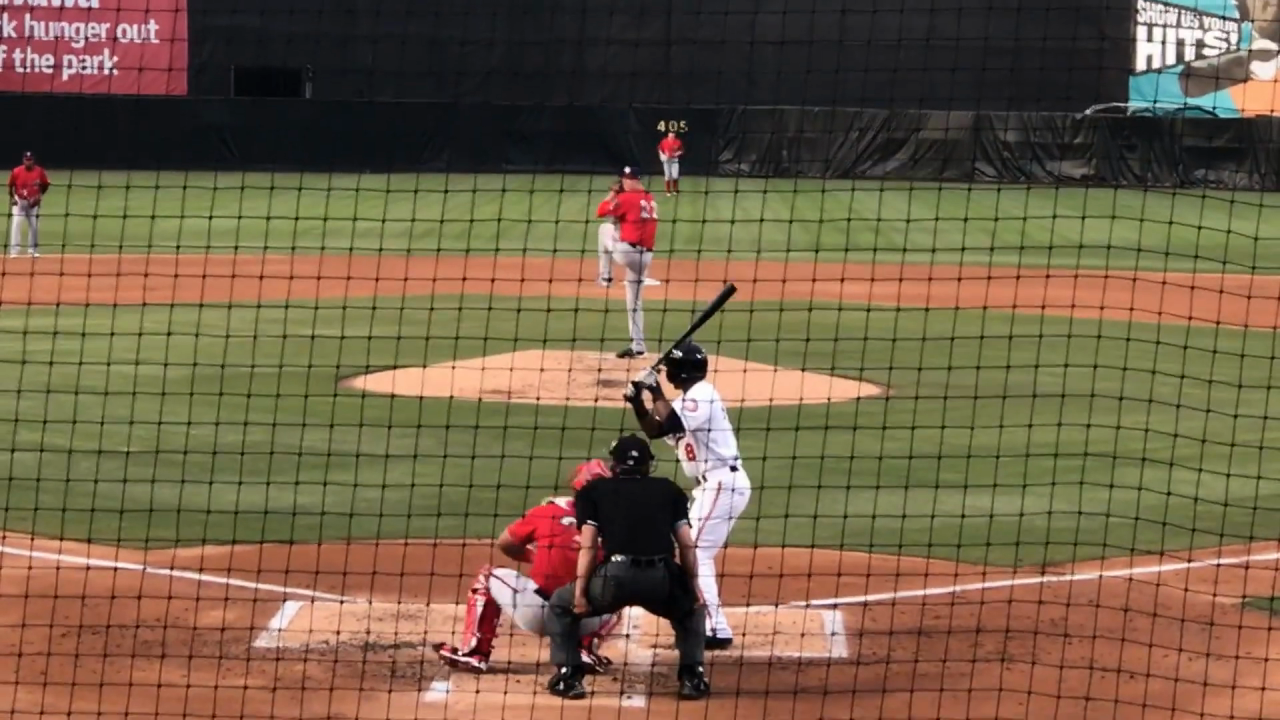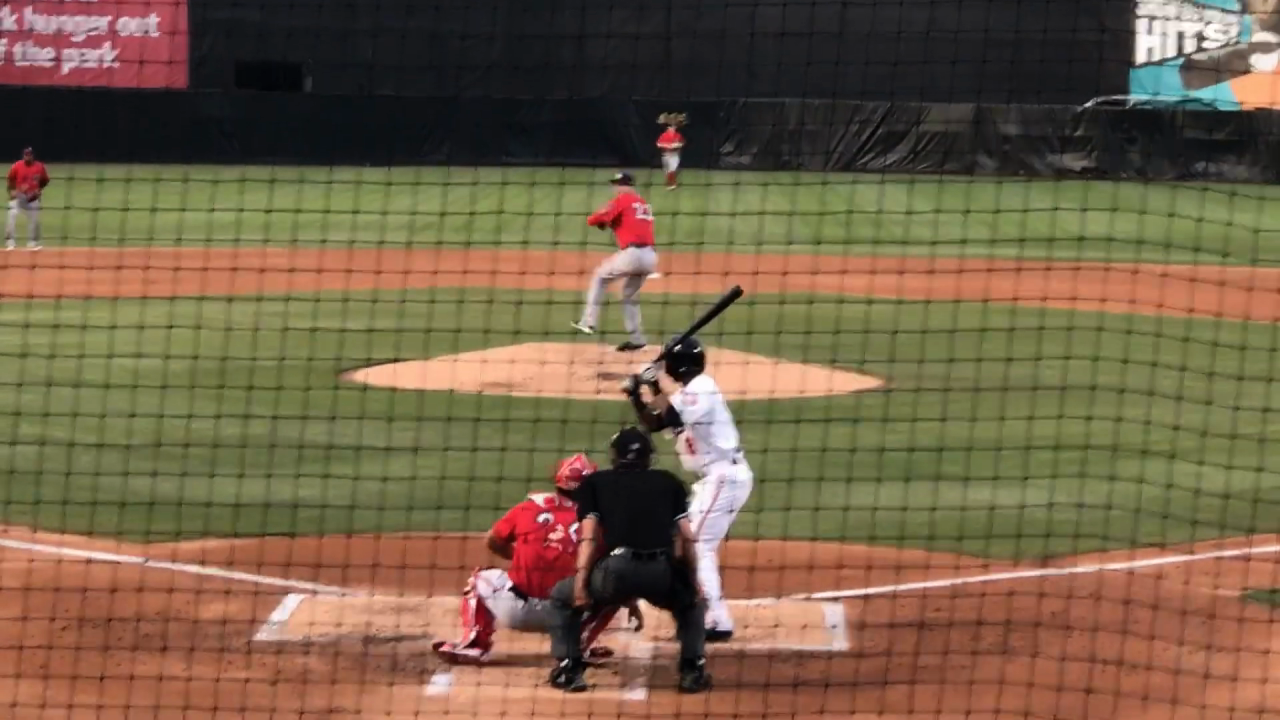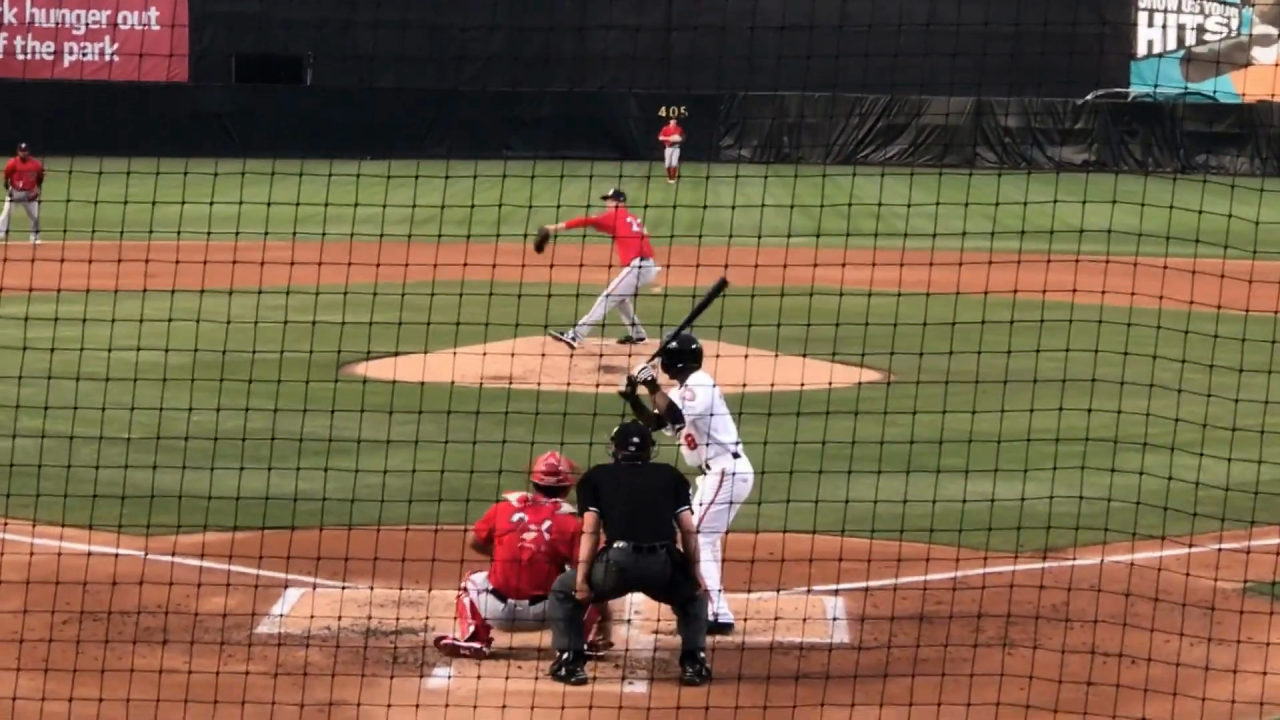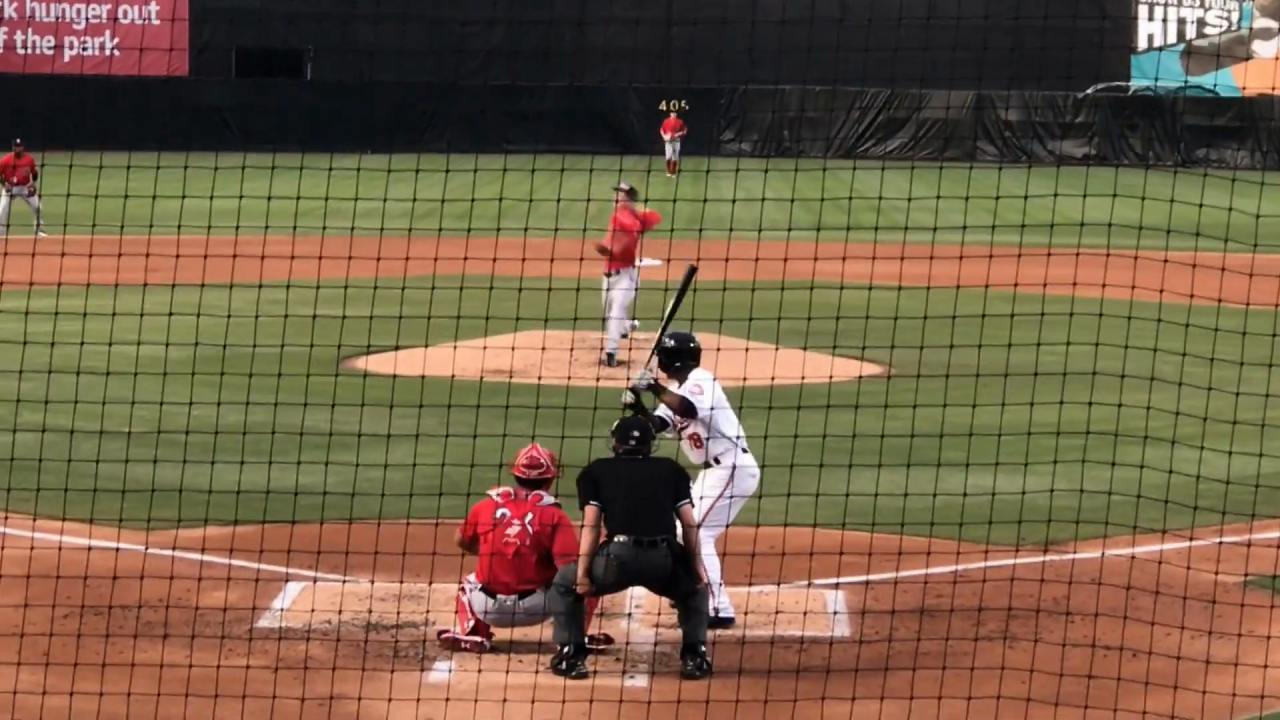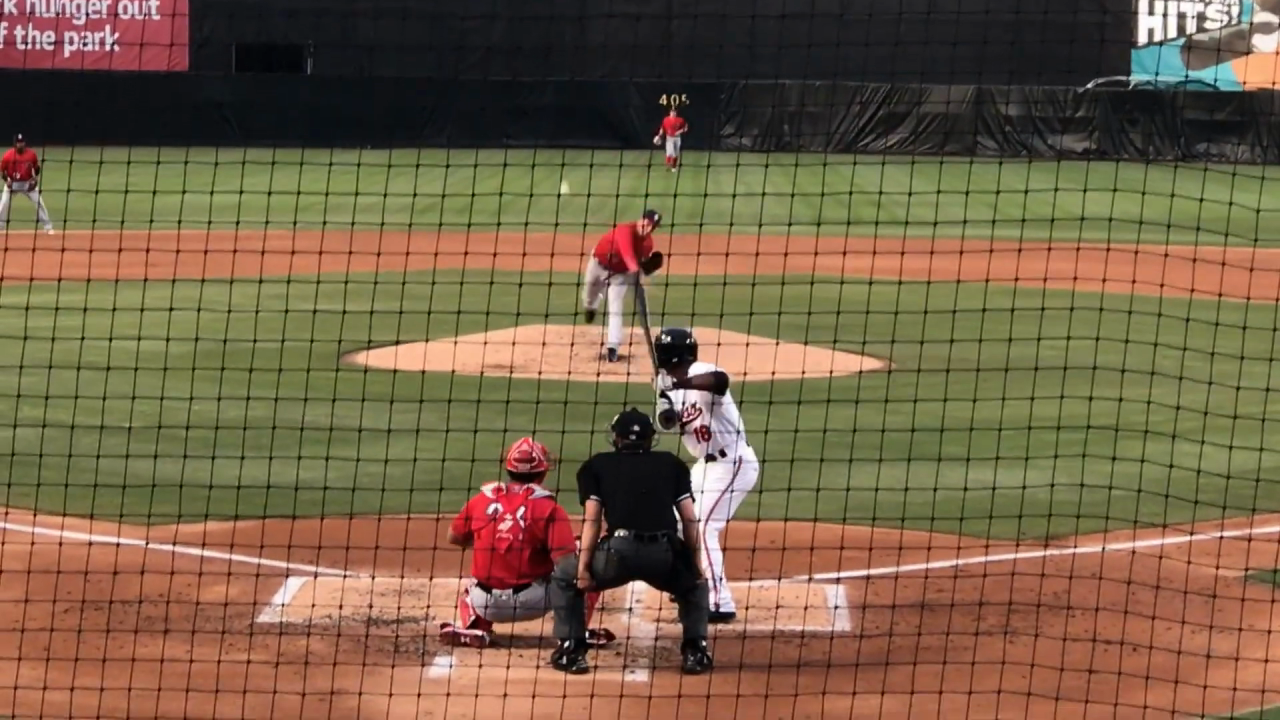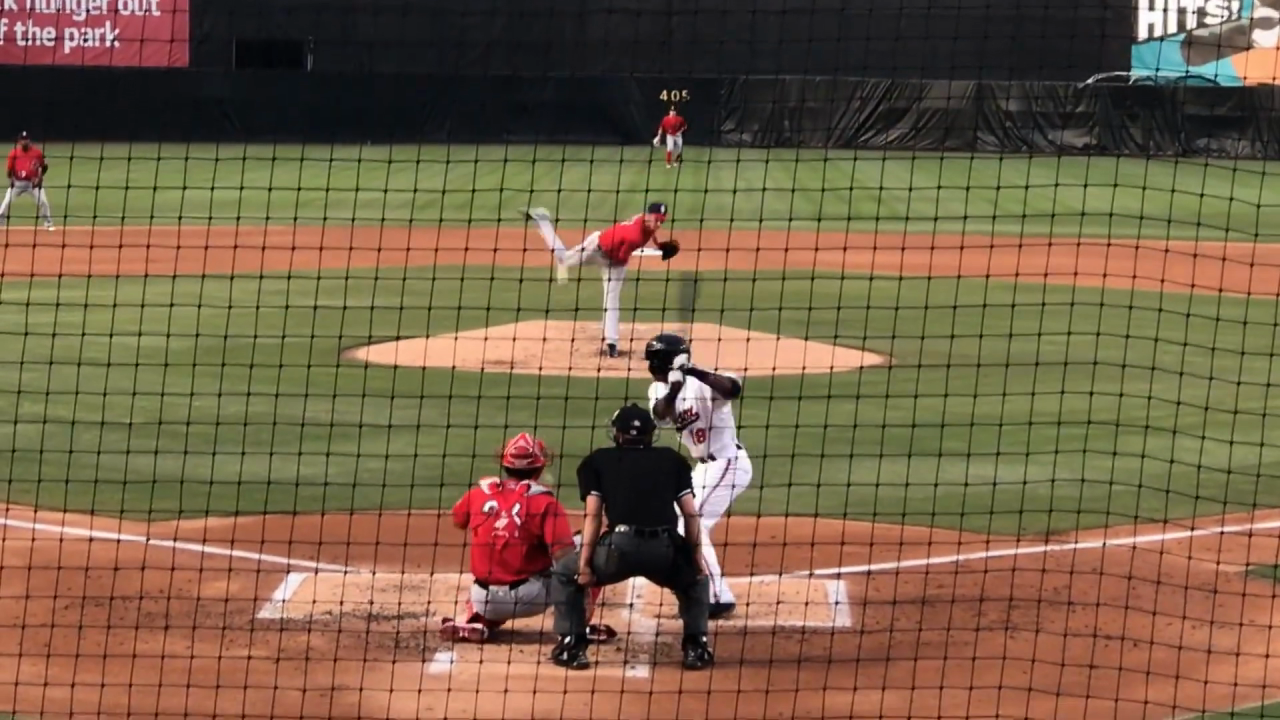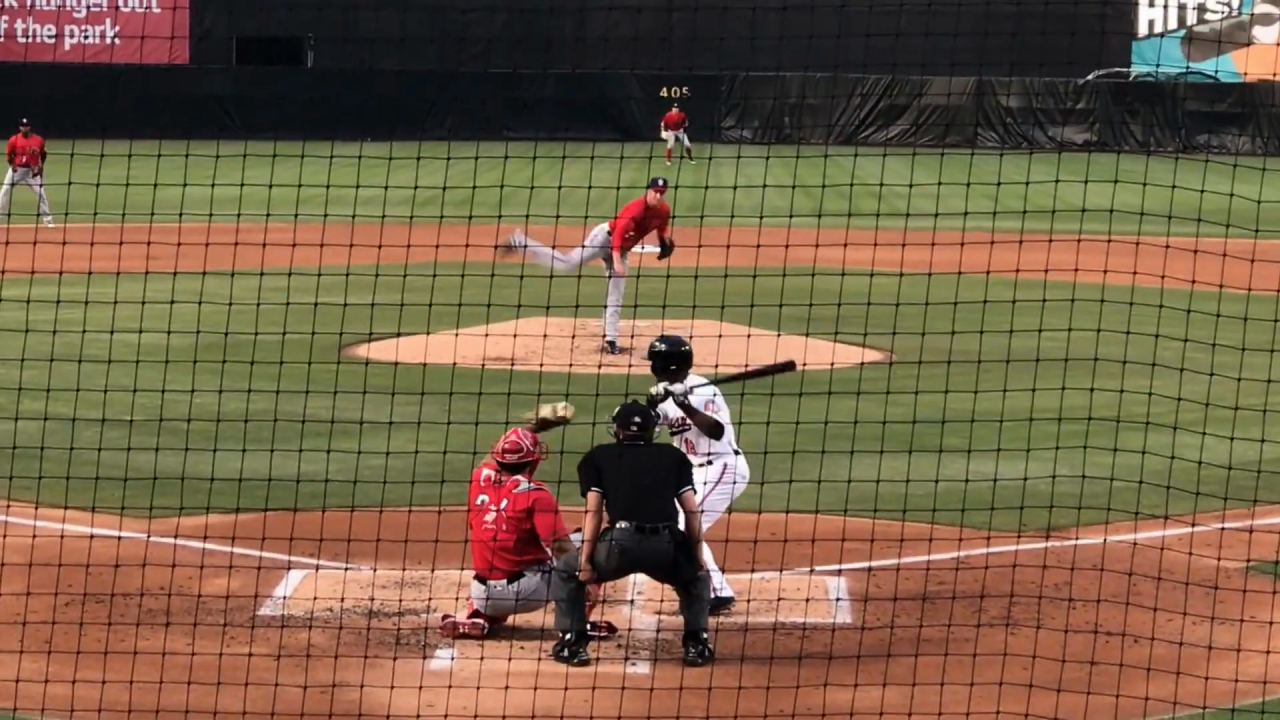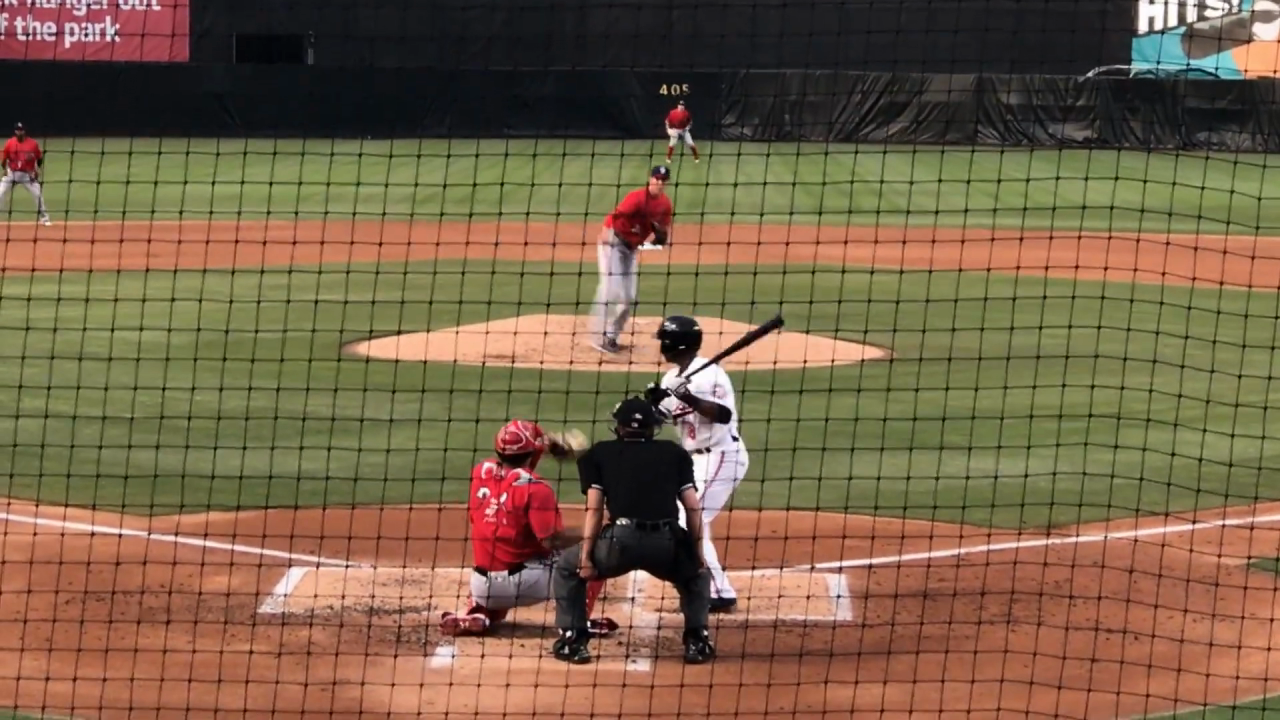
dt=0.2s
person 1, frame 1
left shoulder: (702, 395)
right shoulder: (688, 398)
left elbow: (671, 424)
right elbow: (655, 430)
left wrist: (655, 391)
right wrist: (637, 401)
left hip: (723, 484)
right hip: (714, 484)
left knee: (696, 554)
right knee: (695, 551)
left ankle: (717, 630)
right ankle: (706, 618)
person 1, frame 2
left shoulder: (701, 388)
right shoulder: (686, 392)
left elbow: (671, 418)
right elbow: (654, 423)
left wrist: (654, 386)
right wrist: (636, 395)
left hip: (724, 477)
right hip: (715, 478)
left knee: (696, 547)
right knee: (700, 544)
left ankle: (718, 622)
right ankle: (710, 612)
person 1, frame 3
left shoulder: (700, 384)
right shoulder: (681, 390)
left elbow: (674, 416)
right elbow: (654, 422)
left wrist: (652, 385)
right wrist: (633, 396)
left hip: (728, 472)
right hip: (717, 473)
left knee: (697, 539)
right knee: (702, 537)
left ankle: (718, 616)
right ankle: (706, 602)
person 1, frame 4
left shoulder: (700, 379)
right shoulder: (671, 391)
left elbow: (688, 410)
right elbow: (658, 425)
left wrist: (653, 388)
right wrist: (638, 406)
left hip: (733, 469)
right hip: (713, 469)
left knee: (698, 534)
left ankle: (719, 610)
person 1, frame 5
left shoulder: (703, 374)
right shoulder: (667, 386)
left elbow: (720, 384)
right elbow: (667, 422)
left wrist: (682, 381)
right wrist: (667, 402)
left hip: (734, 462)
right hip: (706, 463)
left knee: (702, 529)
left ankle: (720, 604)
person 1, frame 6
left shoulder: (701, 381)
right shoulder: (659, 388)
left elbow: (734, 389)
right elbow: (661, 414)
left wrist: (696, 371)
right wrist: (673, 386)
left hip: (728, 465)
right hip: (704, 466)
left ankle: (718, 597)
person 1, frame 7
left shoulder: (703, 389)
right shoulder: (664, 390)
left elbow: (717, 431)
left wrist: (686, 406)
right wrist: (655, 400)
left hip: (725, 468)
right hip: (702, 471)
left ankle: (718, 592)
person 1, frame 8
left shoulder: (710, 373)
right shoulder: (672, 377)
left elbow: (724, 414)
right elbow: (662, 414)
left wrist: (688, 398)
right wrist: (653, 399)
left hip: (723, 456)
right hip: (703, 458)
left ankle: (719, 592)
right ankle: (706, 577)
person 2, frame 1
left shoulder: (595, 489)
right shoulder: (668, 489)
left elbow: (589, 545)
right elbow: (686, 544)
left wrist: (580, 593)
right wrist: (692, 589)
left hip: (616, 576)
right hip: (660, 579)
left knee: (561, 603)
right knee: (691, 608)
left ankle: (569, 676)
right ankle: (692, 676)
person 2, frame 2
left shoulder: (596, 482)
right shoulder: (669, 482)
left elbow: (590, 538)
right elbow: (686, 537)
left wrist: (580, 586)
right wrist: (692, 583)
left hip: (617, 569)
right hip: (661, 572)
left knee: (562, 596)
right knee: (692, 602)
left ankle: (570, 669)
right ankle: (693, 669)
person 2, frame 3
left shoulder: (597, 476)
right shoulder: (670, 475)
left elbow: (591, 531)
right elbow: (688, 530)
left wrist: (581, 580)
right wrist: (694, 576)
left hip: (618, 562)
right hip: (663, 566)
left knee: (563, 589)
right knee: (694, 595)
left ankle: (571, 662)
right ankle: (694, 663)
person 2, frame 4
left shoulder: (597, 470)
right shoulder: (671, 469)
left elbow: (591, 525)
right elbow: (689, 524)
left wrist: (582, 573)
right wrist: (694, 570)
left hip: (619, 556)
right hip: (663, 559)
left knee: (564, 583)
right knee: (695, 589)
left ankle: (571, 655)
right ankle: (695, 656)
person 2, frame 5
left shoulder: (597, 465)
right shoulder: (672, 464)
left elbow: (592, 520)
right elbow: (689, 519)
left wrist: (583, 568)
right wrist: (694, 565)
left hip: (619, 551)
right hip: (664, 554)
left knee: (564, 578)
right knee: (695, 584)
left ankle: (572, 650)
right ankle: (695, 651)
person 2, frame 6
left shoulder: (598, 460)
right shoulder: (673, 459)
left elbow: (593, 515)
right elbow: (691, 514)
left wrist: (584, 565)
right wrist: (694, 560)
left hip: (620, 547)
right hip: (665, 550)
left knee: (565, 573)
right knee: (695, 580)
left ankle: (572, 646)
right ankle: (696, 646)
person 2, frame 7
left shoulder: (599, 456)
right shoulder: (673, 456)
left elbow: (594, 511)
right elbow: (692, 511)
left wrist: (585, 560)
right wrist: (695, 557)
left hip: (621, 543)
right hip: (666, 546)
left knee: (567, 570)
right knee: (696, 576)
left ankle: (573, 642)
right ankle: (697, 643)
person 2, frame 8
left shoulder: (599, 453)
right shoulder: (674, 452)
left elbow: (594, 508)
right elbow: (692, 508)
left wrist: (585, 557)
right wrist: (695, 555)
left hip: (621, 540)
right hip: (666, 543)
left knee: (567, 567)
right knee: (696, 573)
left ankle: (573, 640)
right ankle: (697, 640)
person 3, frame 1
left shoulder: (550, 511)
left elbow: (505, 544)
left hip: (534, 611)
right hip: (582, 619)
left knee: (489, 577)
left ankle: (474, 654)
right ankle: (585, 652)
person 3, frame 2
left shoulder: (528, 508)
left elbow: (492, 543)
right wrist: (633, 606)
left hip: (513, 609)
left knee: (480, 579)
left ankle: (474, 646)
person 3, frame 3
left shoulder: (504, 508)
right shoulder: (570, 524)
left elbow: (476, 542)
right wrist: (604, 616)
left hip: (497, 611)
right hip: (542, 613)
left knee: (472, 582)
left ankle: (472, 640)
person 3, frame 4
left shoulder: (487, 504)
right shoulder: (553, 515)
left elbow: (461, 541)
left hip: (487, 607)
right hip: (534, 606)
left knee: (469, 584)
left ankle: (473, 634)
person 3, frame 5
left shoulder: (481, 500)
right shoulder: (547, 507)
left elbow: (454, 537)
left hip: (486, 603)
right hip: (531, 602)
left knee: (474, 587)
left ankle: (474, 628)
person 3, frame 6
left shoulder: (479, 492)
right shoulder: (542, 501)
left elbow: (457, 519)
right elbow: (563, 553)
left hip: (483, 599)
right hip: (527, 597)
left ankle: (476, 623)
person 3, frame 7
left shoulder: (480, 478)
right shoulder: (534, 494)
left elbow: (498, 458)
right elbow: (557, 544)
left wrist: (531, 433)
left hip: (483, 594)
right hip: (525, 590)
left ankle: (475, 619)
person 3, frame 8
left shoulder: (481, 473)
right shoulder: (534, 487)
right elbow: (551, 540)
left wrist: (546, 447)
left hip: (483, 587)
right hip: (526, 583)
left ankle: (477, 615)
person 4, frame 1
left shoulder: (627, 197)
right shoulder: (650, 199)
left elbow: (601, 211)
left wrist: (611, 195)
left hip: (628, 250)
right hip: (645, 255)
left knee: (605, 228)
right knee: (634, 300)
left ankle: (604, 276)
right ankle: (638, 345)
person 4, frame 2
left shoulder: (621, 200)
right shoulder: (643, 204)
left elbow: (597, 218)
left wrist: (600, 220)
left hip: (634, 254)
right hip: (650, 255)
left knee: (600, 275)
right knee: (627, 295)
left ankle: (588, 322)
right ankle: (636, 338)
person 4, frame 3
left shoulder: (613, 218)
right shoulder: (635, 221)
left elbow: (588, 221)
left wrist: (559, 226)
left hip: (638, 268)
right hip: (648, 267)
left knee: (606, 300)
right knee: (619, 298)
left ankle: (574, 336)
right ankle: (637, 333)
person 4, frame 4
left shoulder: (628, 217)
right shoulder: (619, 213)
left hip: (625, 275)
right hip: (611, 274)
left knee: (618, 310)
right knee: (612, 311)
left ankle: (611, 350)
right ankle: (626, 325)
person 4, frame 5
left shoulder: (648, 243)
right shoulder: (625, 229)
right elbow: (624, 247)
left wrist: (649, 264)
right wrist: (632, 266)
left hip: (621, 272)
right hip: (599, 263)
left knee: (616, 307)
right knee: (590, 292)
right ankle: (590, 305)
person 4, frame 6
left shoulder: (648, 220)
right shoulder: (635, 234)
right elbow: (621, 259)
left wrist: (657, 242)
left hip: (613, 257)
right hip: (599, 245)
left knee: (612, 301)
right knee: (563, 259)
left ankle: (611, 343)
right ankle: (542, 219)
person 4, frame 7
left shoulder: (664, 211)
right shoulder: (635, 208)
left elbow: (662, 228)
right elbow: (619, 234)
left wrist: (665, 241)
right wrist: (617, 258)
left hip: (623, 249)
right hip: (606, 238)
left knee: (616, 295)
right knee: (568, 262)
left ankle: (610, 339)
right ankle: (520, 243)
person 4, frame 8
left shoulder: (665, 204)
right shoulder: (637, 197)
left elbow: (664, 226)
right elbow: (616, 215)
left wrist: (662, 234)
right wrist: (605, 233)
left hip: (630, 249)
right hip: (614, 242)
left knee: (629, 299)
right knee: (611, 290)
left ankle: (611, 335)
right ankle: (600, 336)
